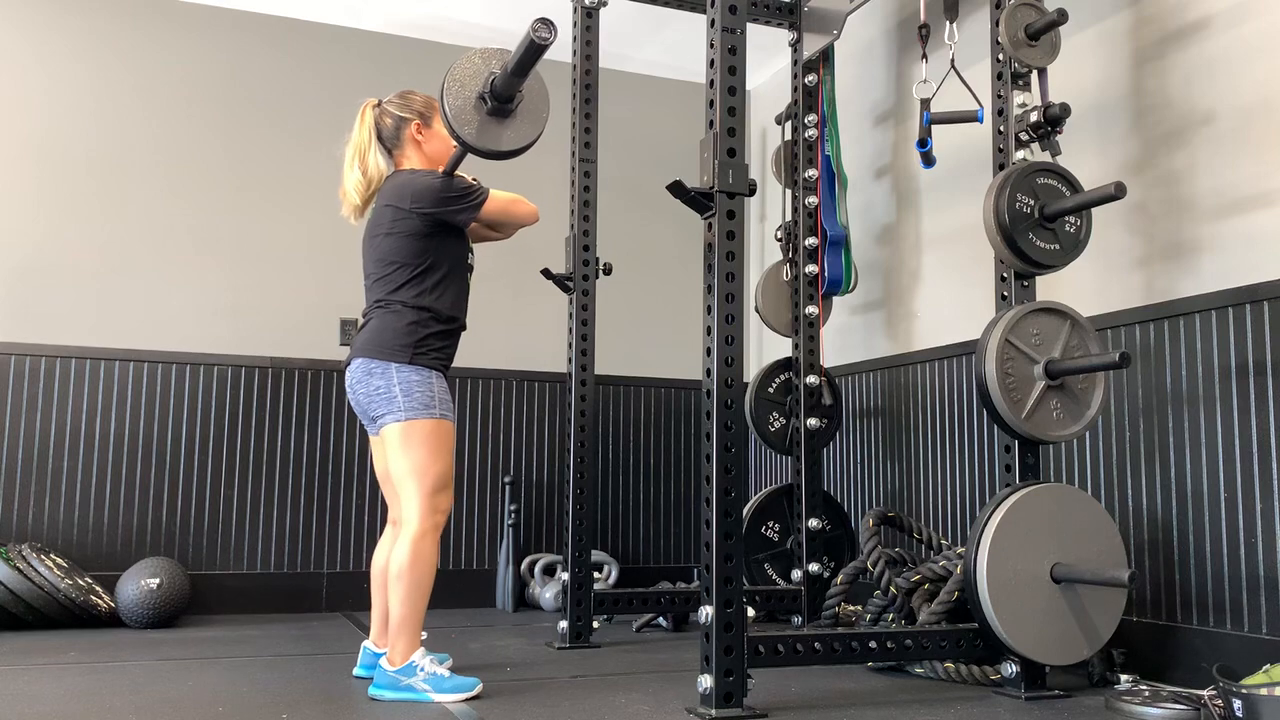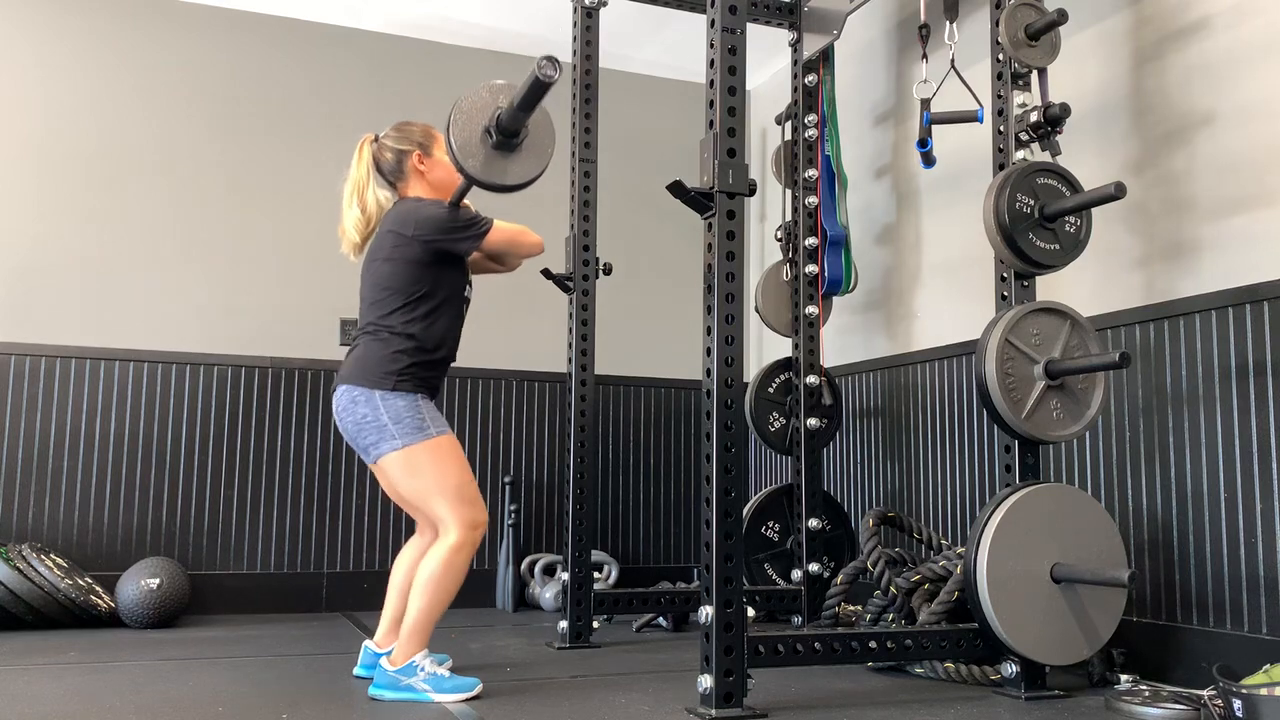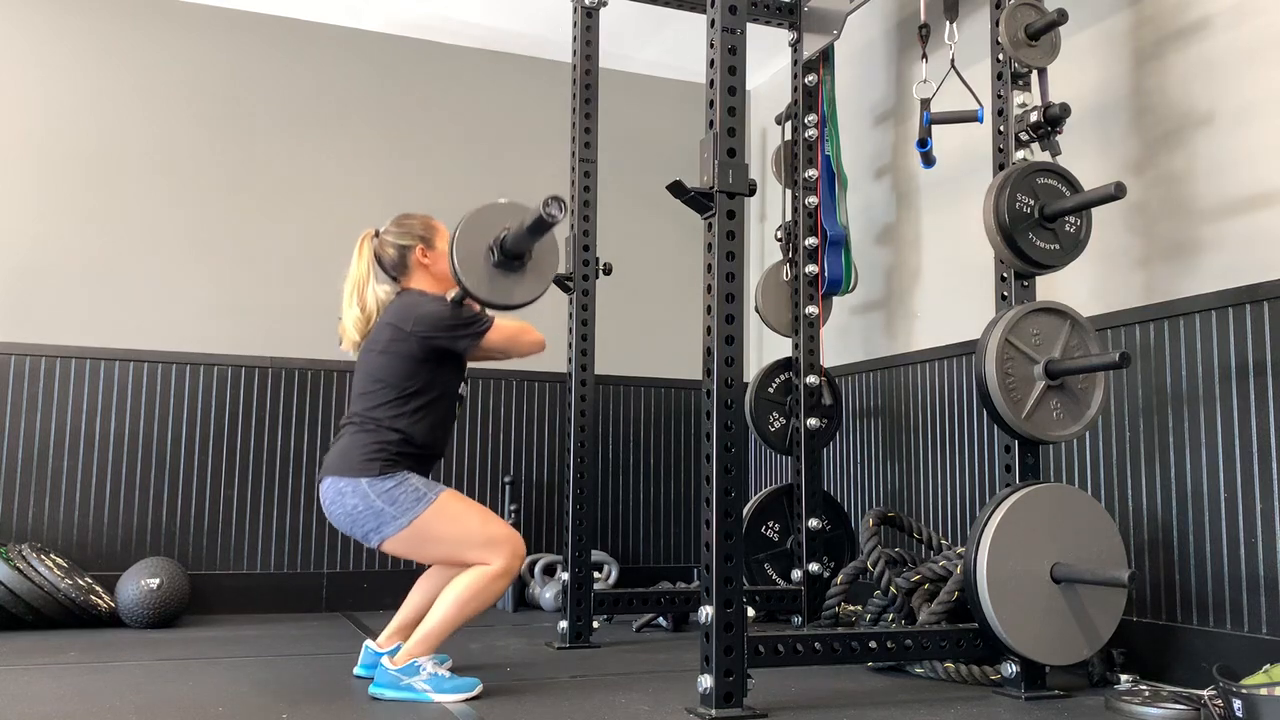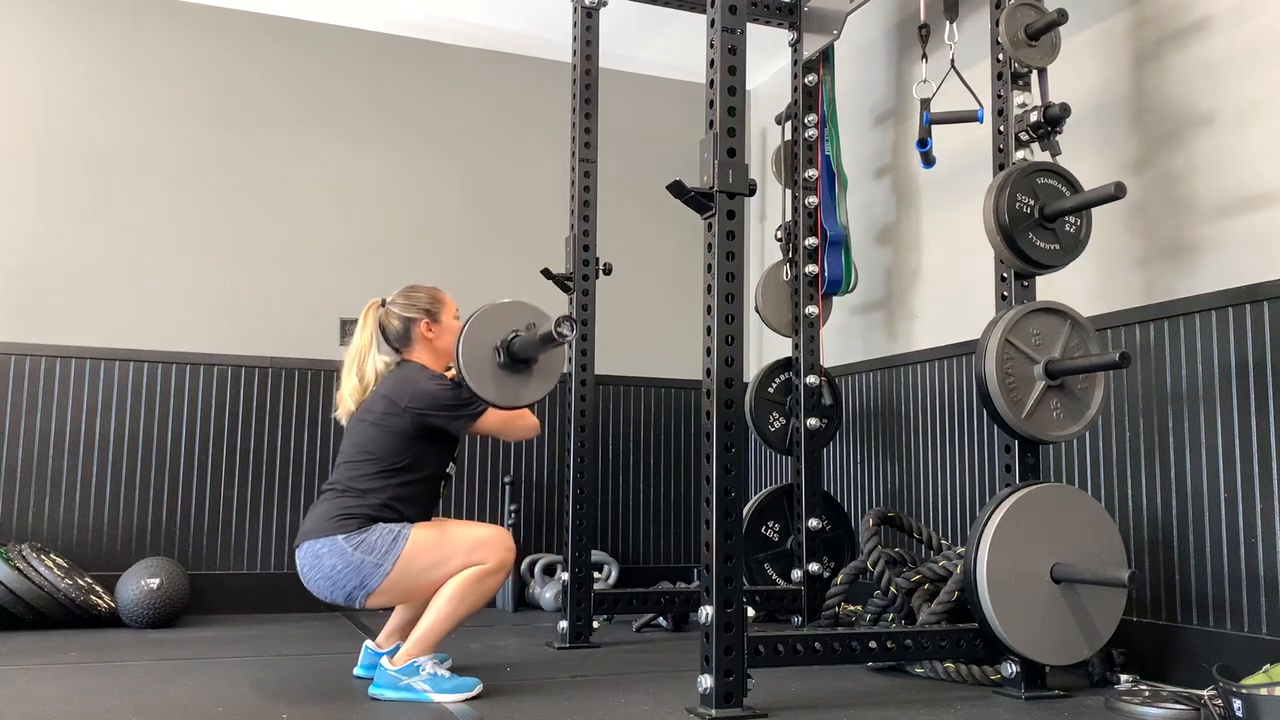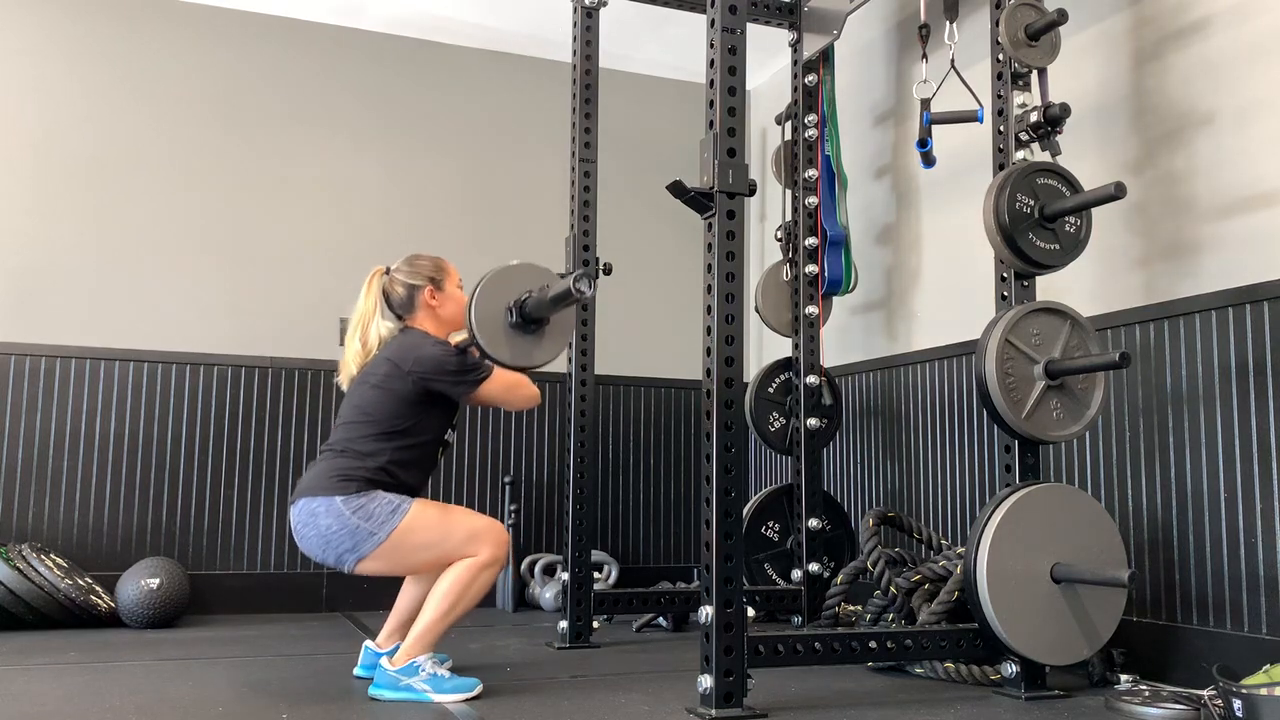
dt=0.5s
person 1, frame 1
left shoulder: (397, 198)
right shoulder: (426, 188)
left elbow: (493, 227)
right elbow: (525, 213)
left wrist: (469, 207)
right wrist: (473, 195)
left hip: (377, 369)
right hip: (402, 367)
left knee: (405, 518)
right knee: (425, 515)
left ankle: (381, 647)
right ankle: (402, 666)
person 1, frame 2
left shoulder: (404, 224)
right shoulder: (430, 217)
left elbow: (499, 262)
right elbow: (528, 244)
left wrist: (479, 248)
right wrist: (487, 238)
left hip: (369, 395)
right hip: (388, 396)
left knee: (437, 527)
right knee: (464, 524)
left ankle: (382, 647)
right ankle: (403, 665)
person 1, frame 3
left shoulder: (406, 314)
right shoulder: (429, 313)
left elbow: (477, 344)
right elbow: (530, 340)
left wrist: (472, 312)
right wrist: (479, 310)
left hip: (355, 483)
right hip: (370, 484)
left knee: (477, 546)
right knee: (504, 551)
left ankle: (387, 646)
right ankle: (406, 666)
person 1, frame 4
left shoulder: (404, 383)
right shoulder: (425, 390)
right elbow: (525, 426)
left wrist: (469, 383)
left hip: (334, 548)
right hip: (345, 550)
left knee: (464, 551)
right knee: (496, 549)
left ankle: (385, 648)
right ankle: (405, 666)
person 1, frame 5
left shoulder: (408, 352)
right shoulder: (429, 355)
right elbow: (524, 396)
left wrist: (472, 358)
right wrist: (481, 358)
left hip: (328, 507)
right hip: (341, 508)
left knee: (456, 544)
right knee: (489, 542)
left ankle: (384, 649)
right ankle: (405, 667)
